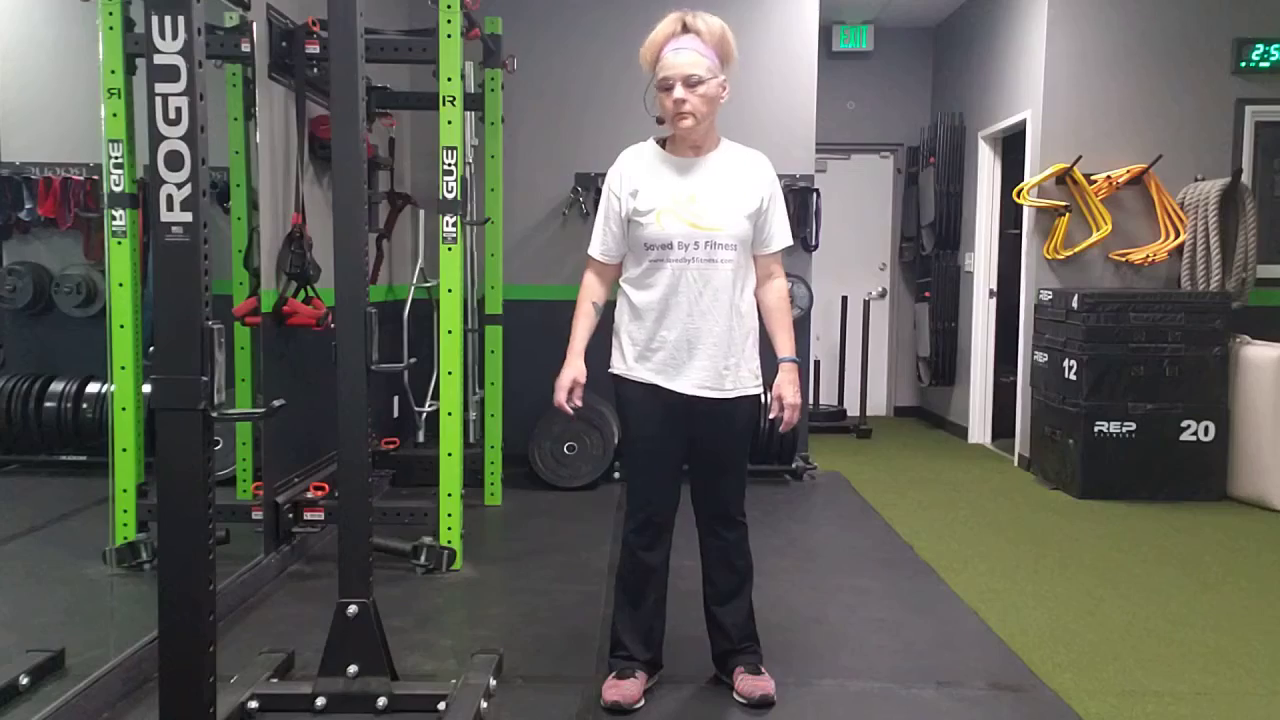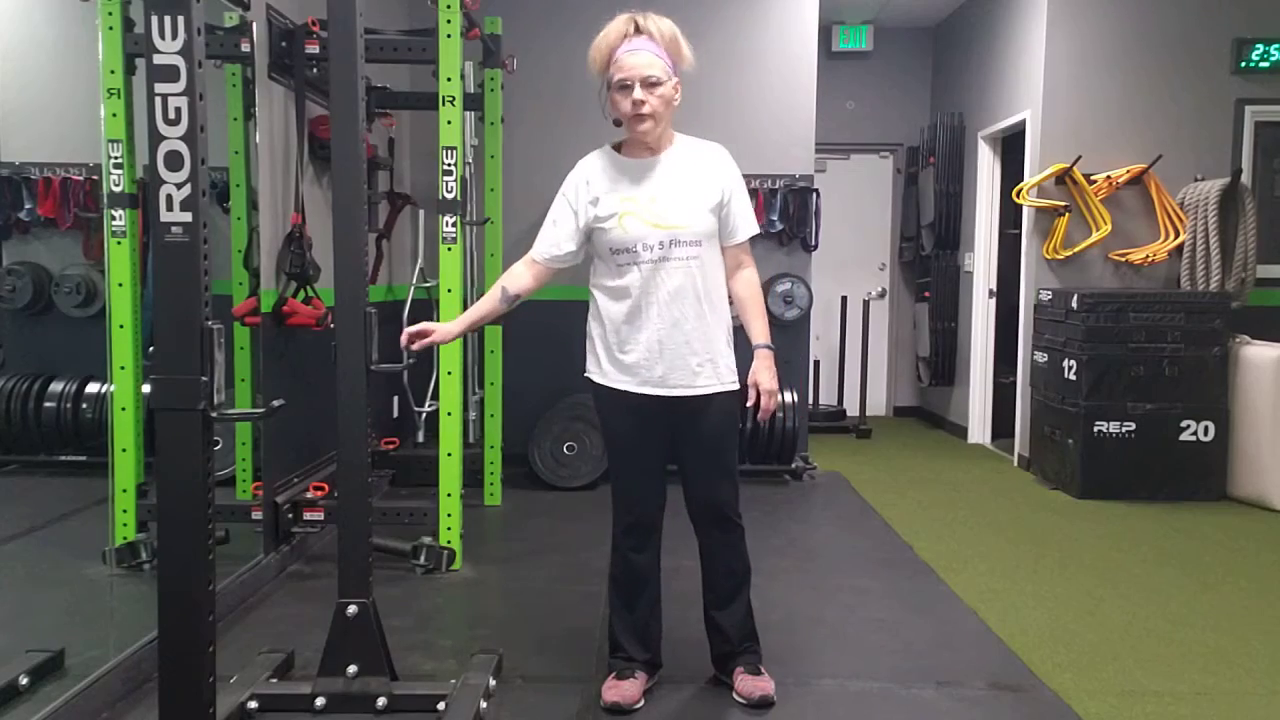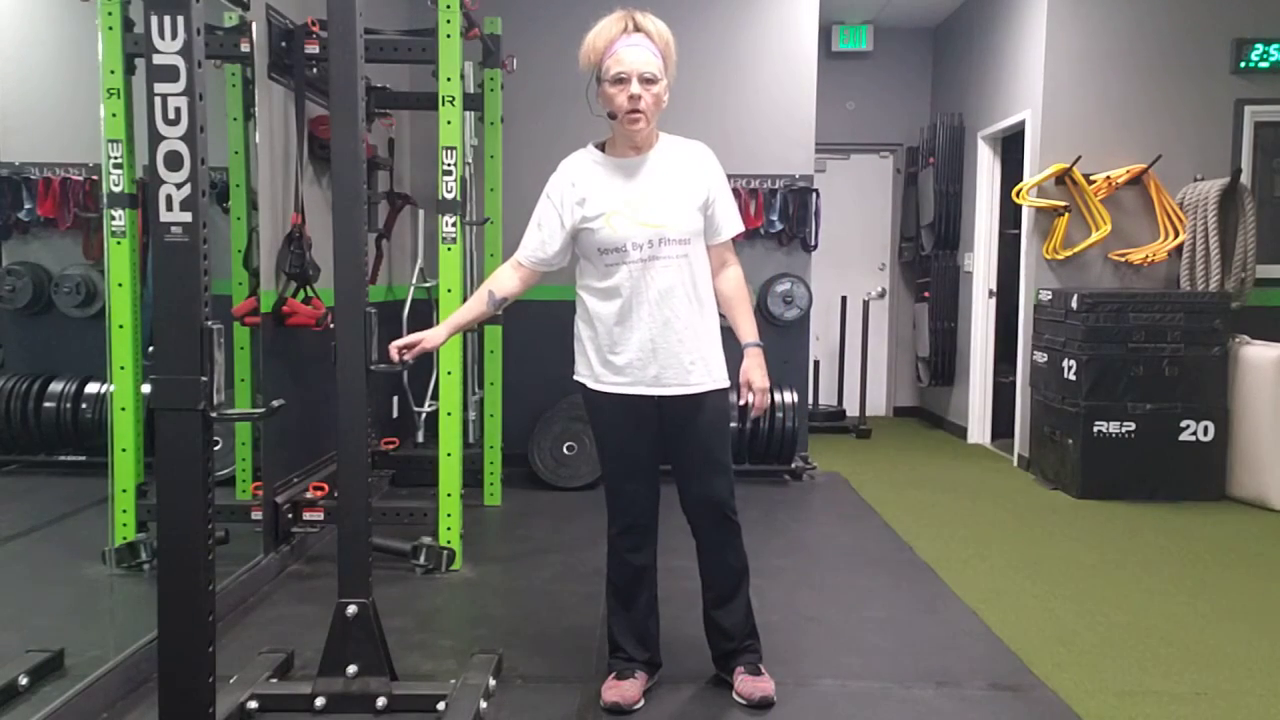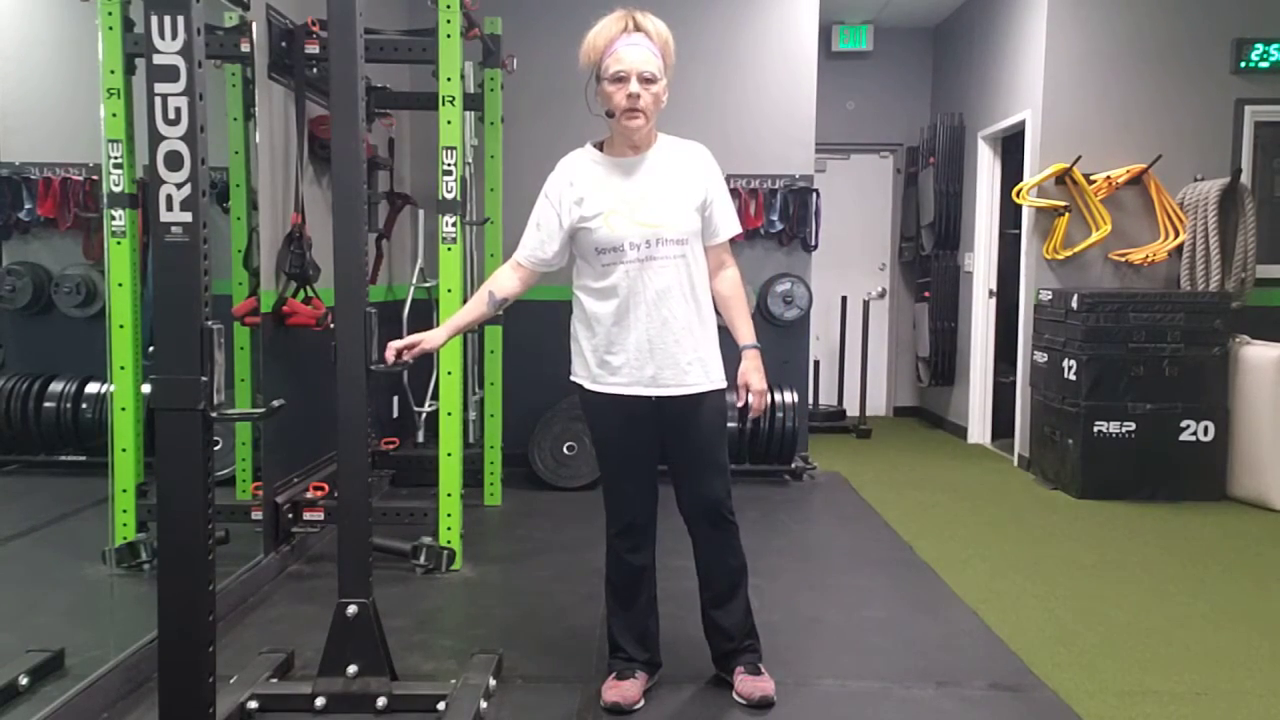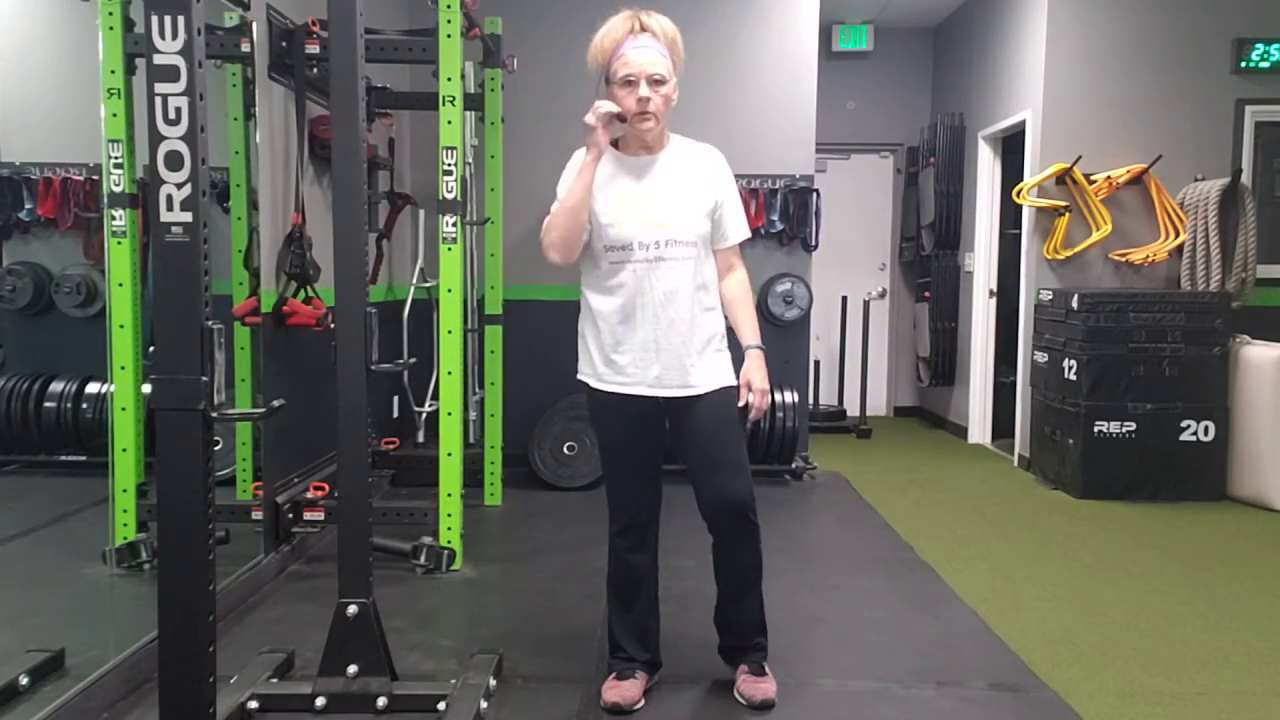
dt=0.7s
person 1, frame 1
left shoulder: (753, 171)
right shoulder: (632, 168)
left elbow: (769, 278)
right elbow: (600, 274)
left wrist: (787, 364)
right wrist: (574, 356)
left hip: (728, 382)
right hip: (648, 379)
left knee: (724, 521)
right knee: (646, 522)
left ankle: (739, 654)
right ankle: (633, 658)
person 1, frame 2
left shoulder: (712, 164)
right shoulder: (591, 176)
left elbow: (739, 268)
right elbow: (534, 267)
left wrist: (762, 352)
right wrist: (457, 324)
left hip: (706, 381)
right hip: (625, 382)
left knee: (719, 519)
right knee: (635, 525)
left ankle: (739, 655)
right ankle: (633, 659)
person 1, frame 3
left shoulder: (696, 162)
right shoulder: (577, 175)
left elbow: (723, 266)
right elbow: (521, 269)
left wrist: (752, 349)
right wrist: (444, 329)
left hip: (696, 379)
right hip: (616, 382)
left knee: (715, 516)
right knee: (630, 525)
left ankle: (739, 655)
right ankle: (632, 659)
person 1, frame 4
left shoulder: (694, 163)
right shoulder: (574, 174)
left elbow: (721, 267)
right elbow: (521, 270)
left wrist: (749, 349)
right wrist: (443, 331)
left hip: (694, 378)
right hip: (613, 382)
left knee: (712, 515)
right knee: (629, 525)
left ankle: (740, 654)
right ankle: (632, 659)
person 1, frame 5
left shoulder: (706, 165)
right shoulder: (588, 166)
left elbow: (730, 270)
right elbow: (558, 251)
left wrist: (753, 352)
right wrist: (595, 153)
left hip: (703, 375)
right hip: (619, 379)
left knee: (733, 508)
right knee: (632, 524)
left ankle: (746, 651)
right ankle: (632, 658)
